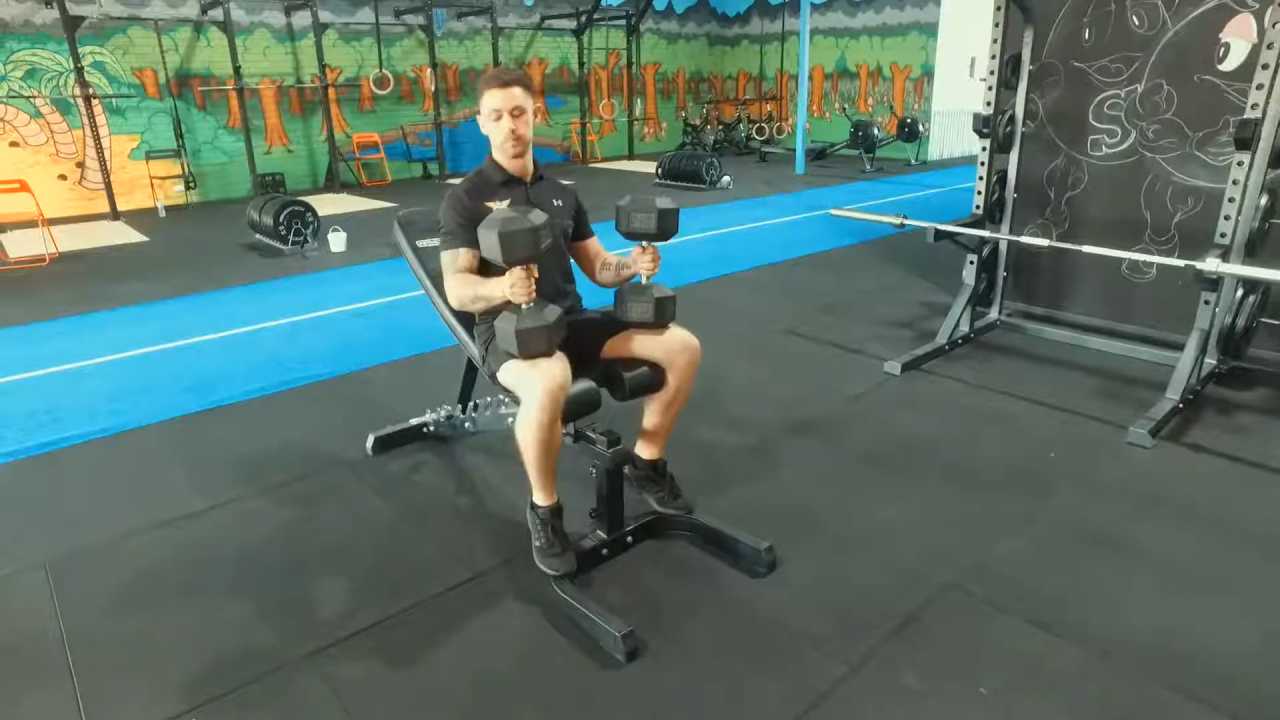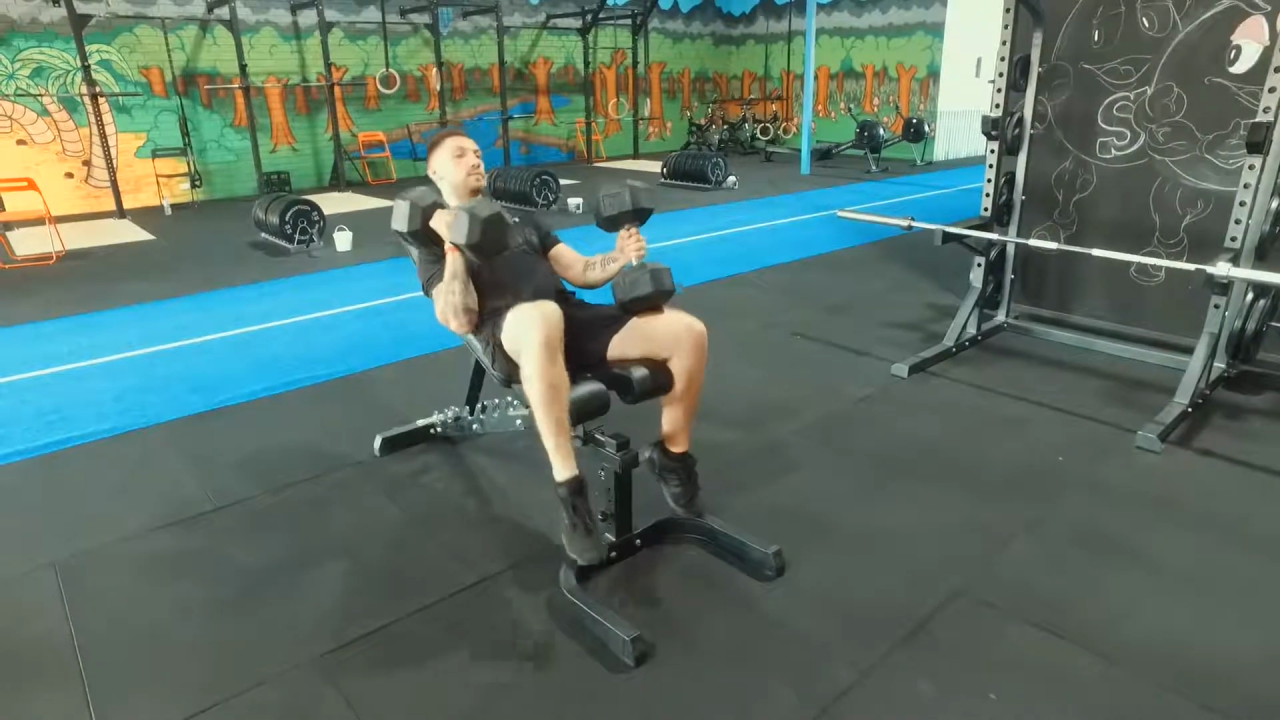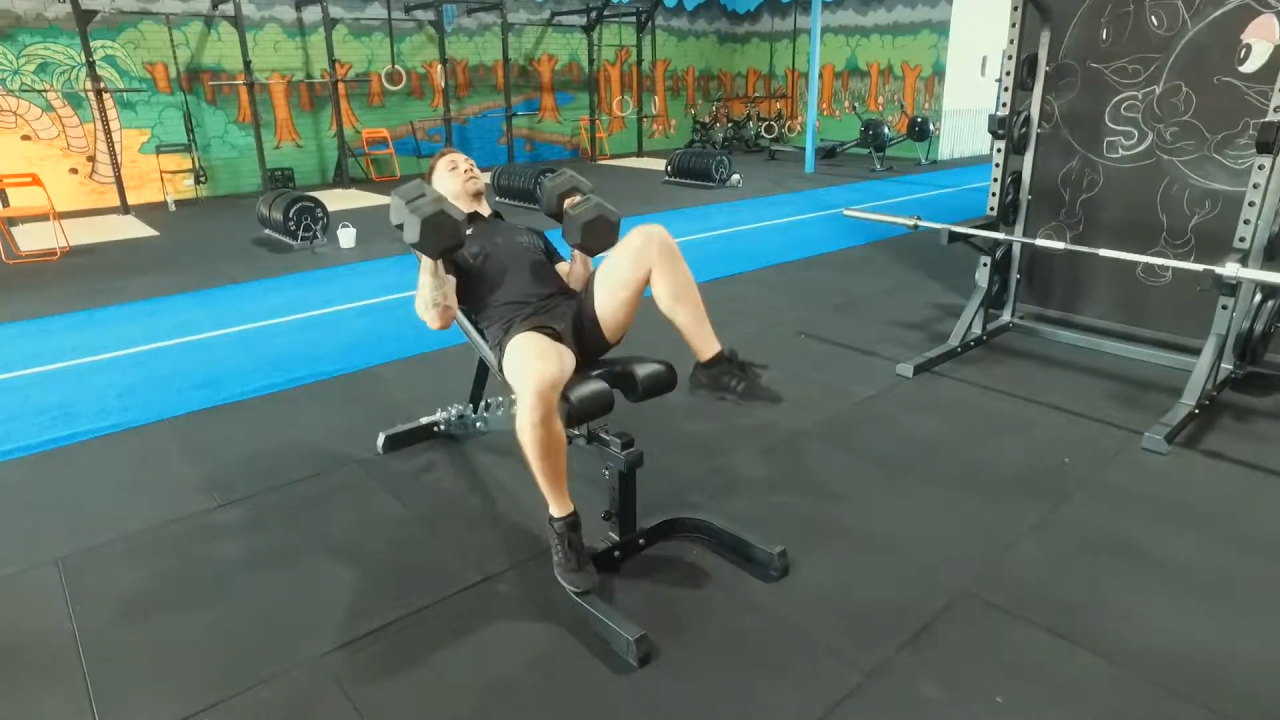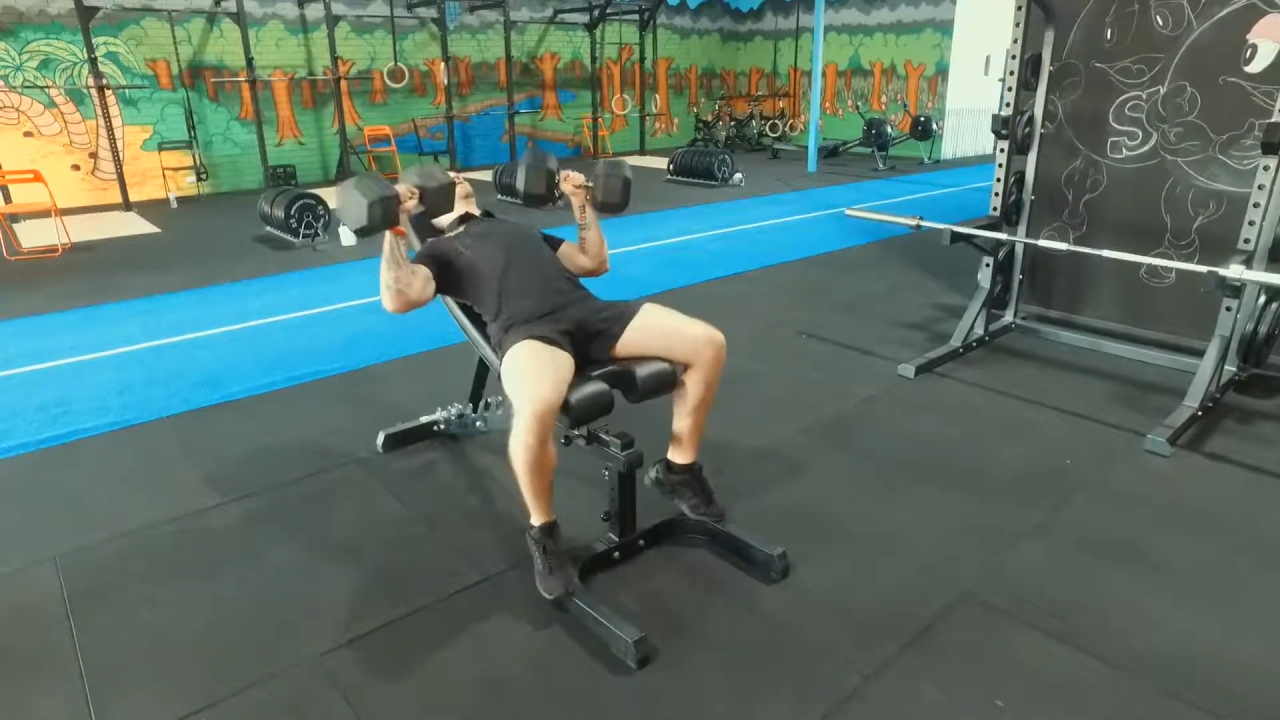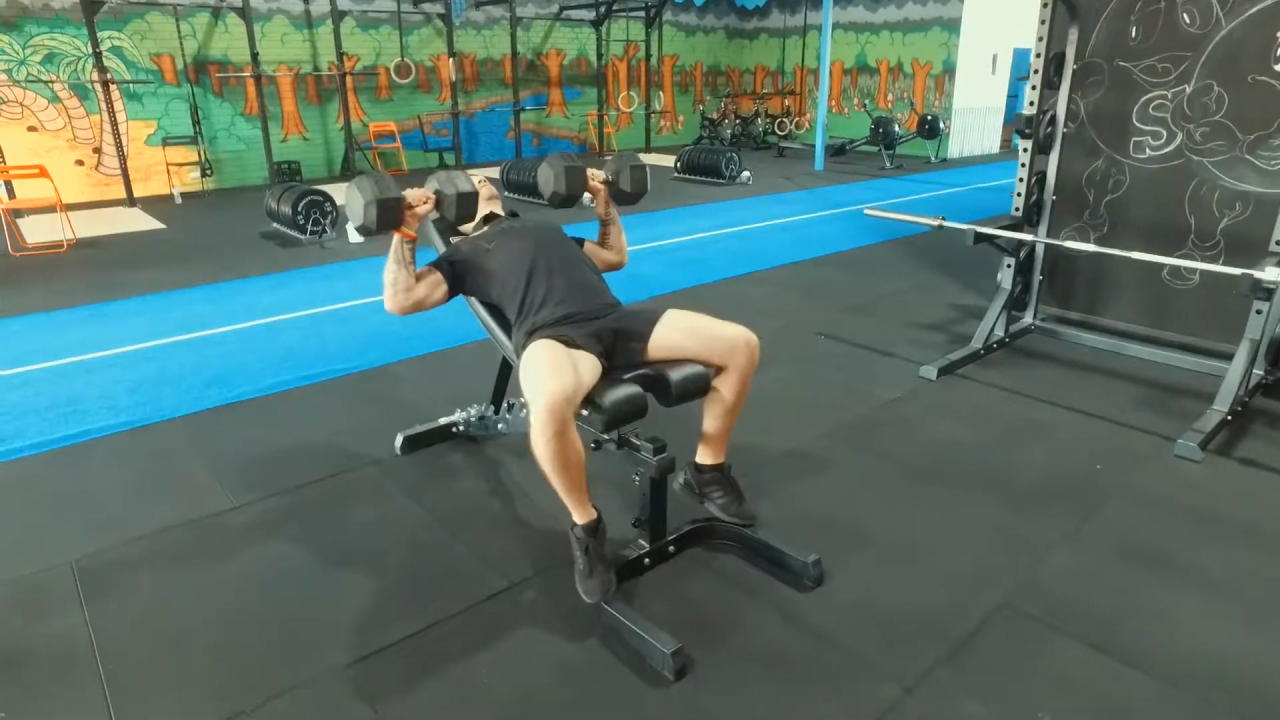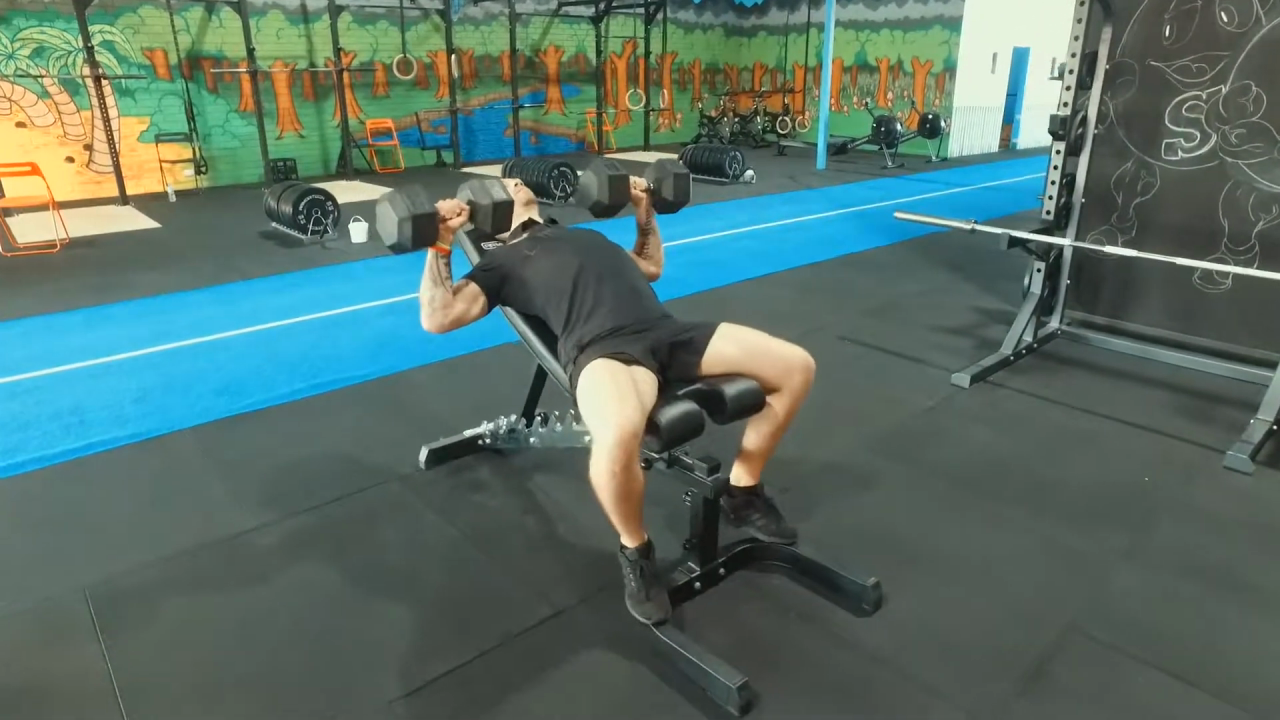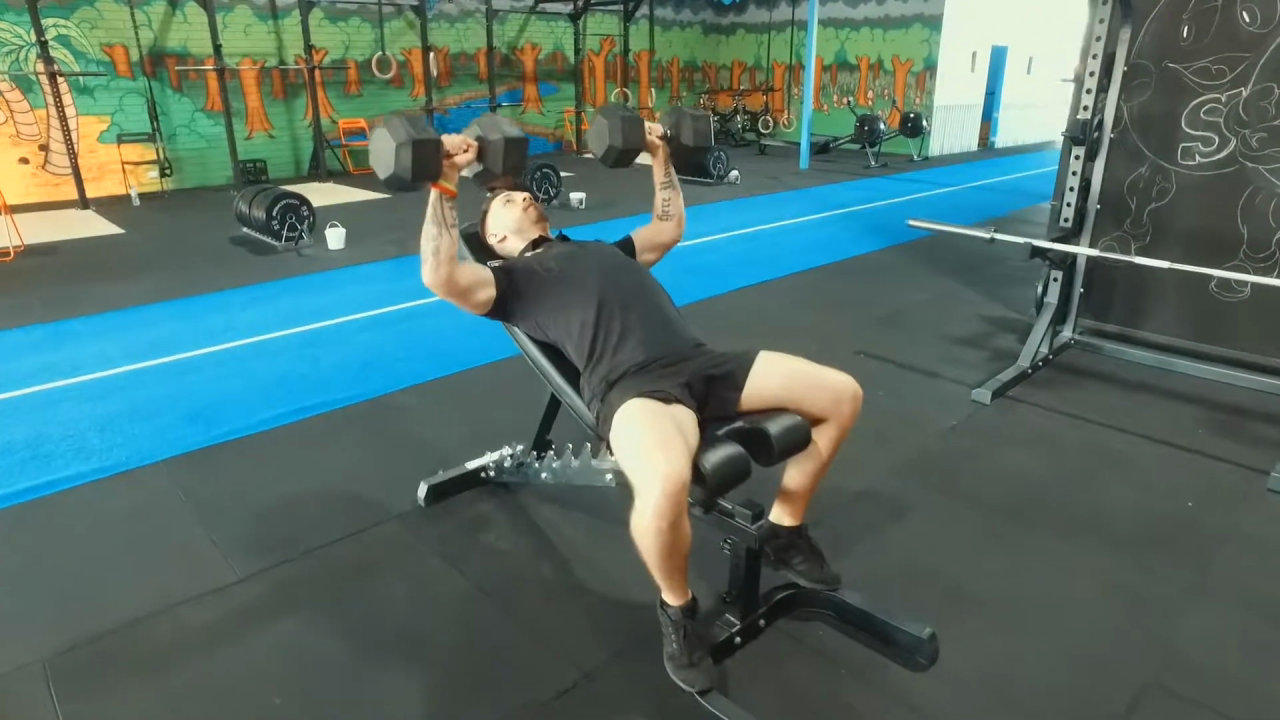
dt=0.7s
person 1, frame 1
left shoulder: (561, 192)
right shoulder: (466, 198)
left elbow: (596, 266)
right elbow: (456, 289)
left wrist: (633, 264)
right wrist: (501, 287)
left hip: (571, 320)
left knee: (683, 347)
right knee: (549, 384)
left ankle: (646, 464)
right ankle: (544, 511)
person 1, frame 2
left shoulder: (522, 219)
right shoulder: (437, 244)
left elbow: (579, 272)
right elbow: (460, 321)
left wrist: (621, 258)
right wrist: (454, 252)
left hip: (577, 318)
right hip: (515, 328)
left knee: (689, 335)
right knee: (543, 320)
left ankle: (671, 458)
right ankle: (569, 486)
person 1, frame 3
left shoulder: (527, 233)
right elbow: (437, 316)
left hip: (582, 317)
right hip: (525, 331)
left knee: (650, 239)
right knee: (539, 388)
left ankle: (714, 366)
right ankle: (563, 523)
person 1, frame 4
left shoulder: (524, 230)
right shoulder: (440, 251)
left elbow: (595, 262)
right elbow: (397, 299)
left wrist: (580, 203)
right wrist: (397, 226)
left hip: (591, 314)
right hip: (528, 331)
left knee: (709, 344)
right knee: (536, 408)
left ankle: (678, 469)
right ankle: (542, 531)
person 1, frame 5
left shoulder: (544, 227)
right shoulder: (464, 253)
left elbow: (615, 256)
right elbow: (400, 300)
left wrist: (603, 200)
right wrist: (407, 228)
left hip: (618, 319)
right hip: (554, 333)
left knee: (741, 345)
right knee: (551, 403)
left ankle: (707, 471)
right ankle: (586, 527)
person 1, frame 6
left shoulder: (582, 235)
right shoulder: (502, 260)
left elbow: (651, 268)
right elbow: (437, 318)
left wrist: (644, 211)
right wrist: (441, 242)
left hip: (669, 331)
right hip: (602, 347)
left knee: (797, 368)
right knee: (618, 435)
left ankle: (742, 491)
right ankle: (635, 551)
person 1, frame 7
left shoulder: (601, 250)
right shoulder: (511, 279)
left elbow: (670, 228)
right elbow: (440, 276)
left wrist: (660, 160)
right wrist: (445, 183)
left hip: (701, 362)
right hip: (631, 385)
left knee: (842, 395)
right knee: (666, 487)
left ankle: (783, 531)
right ankle: (678, 609)
